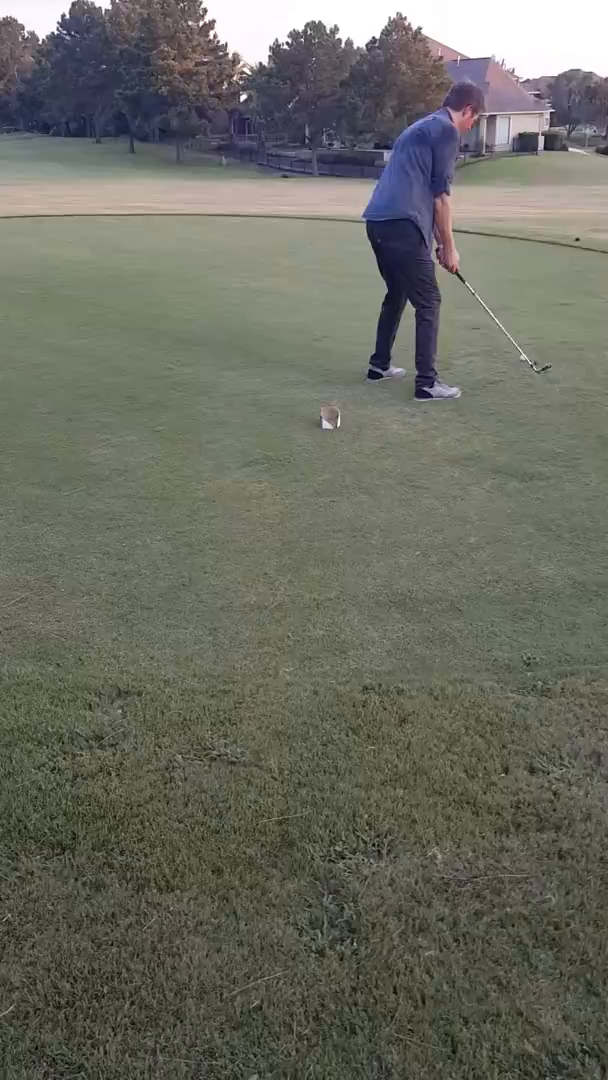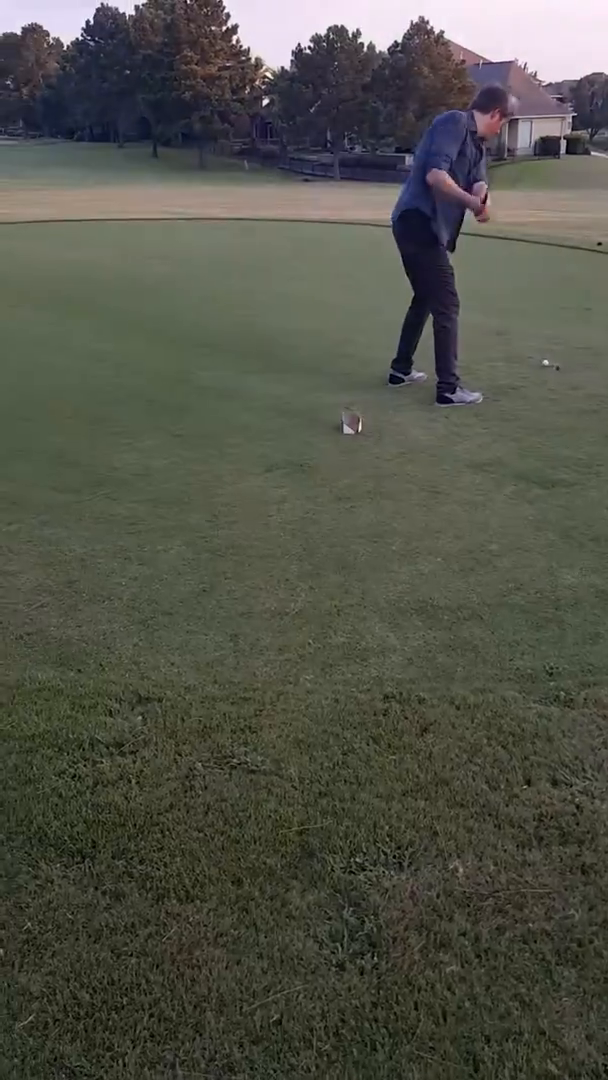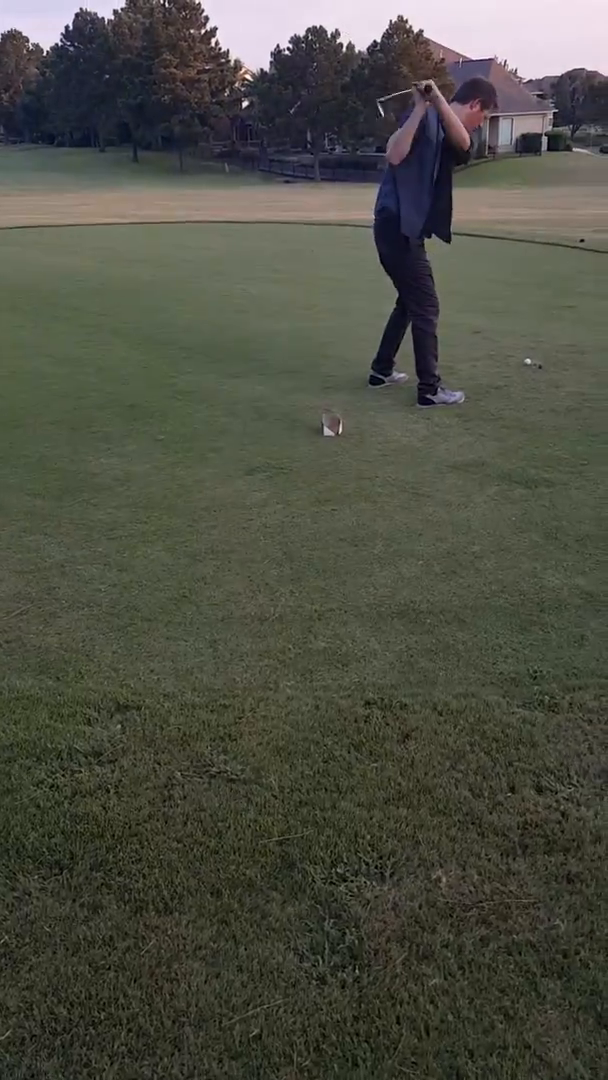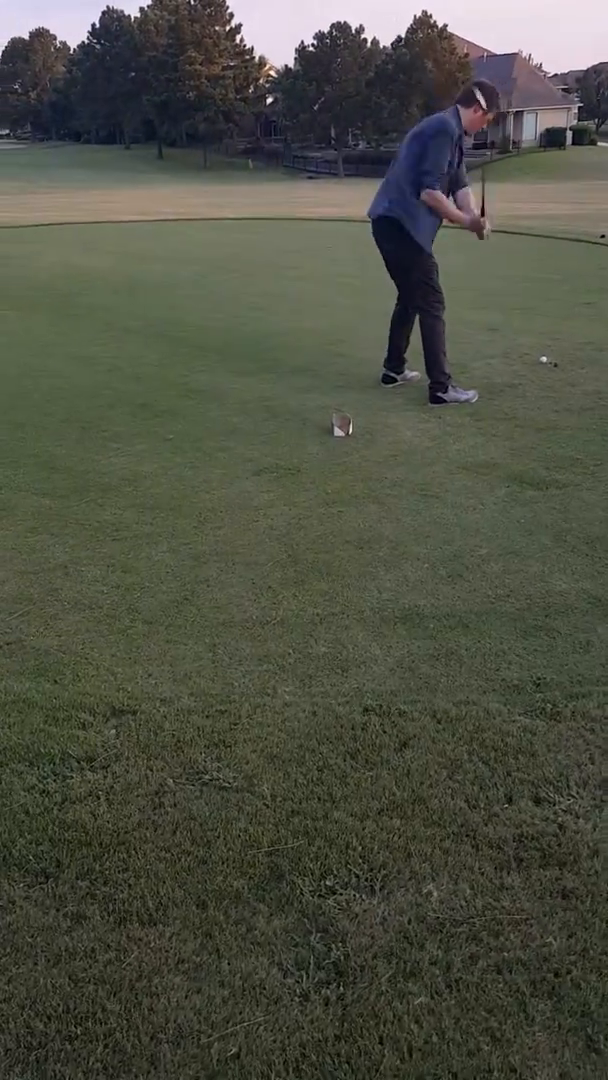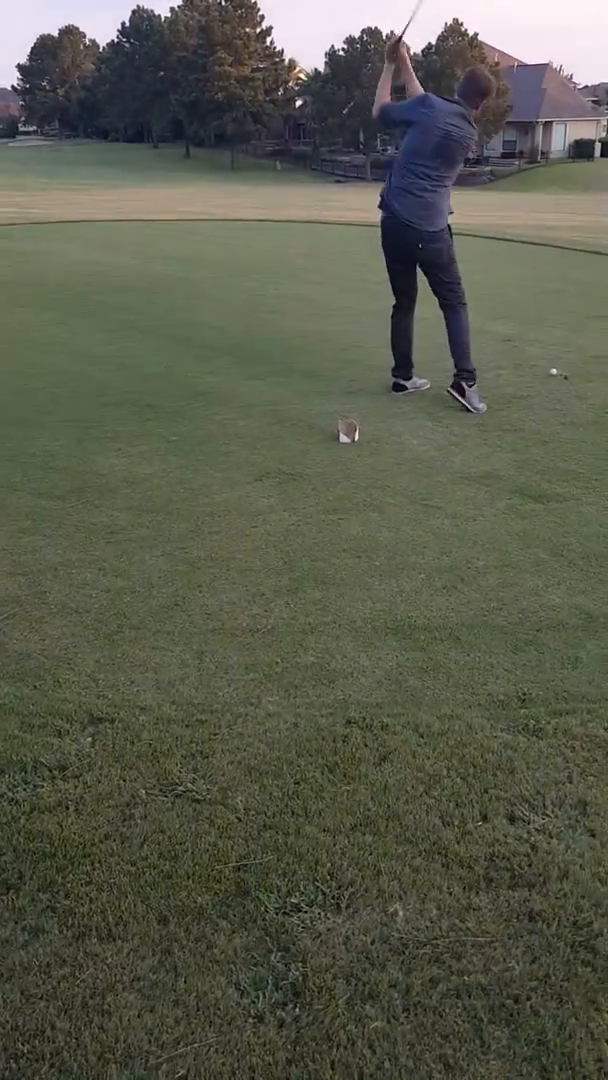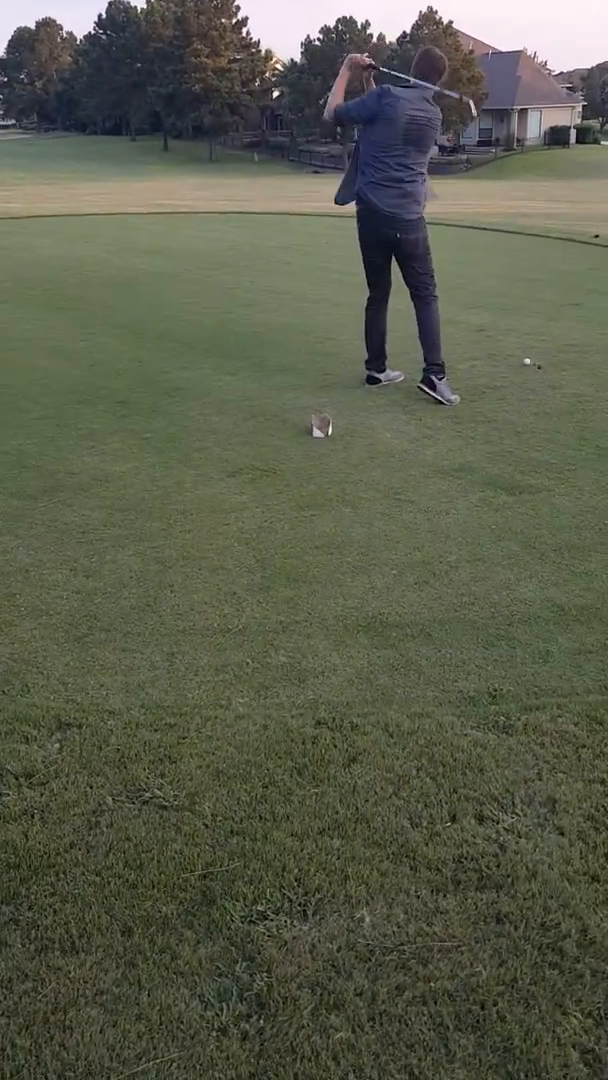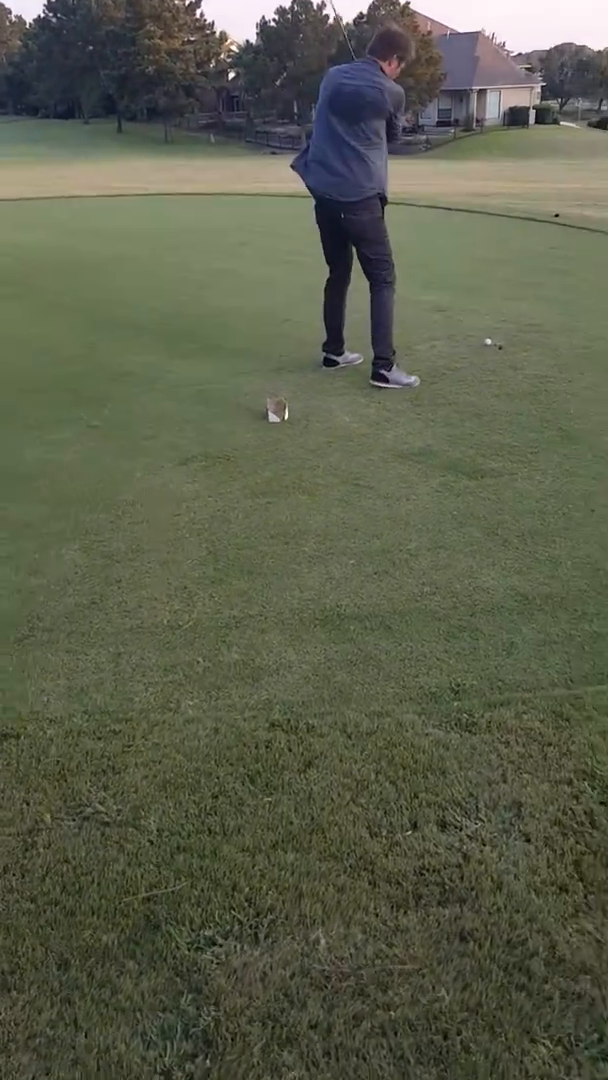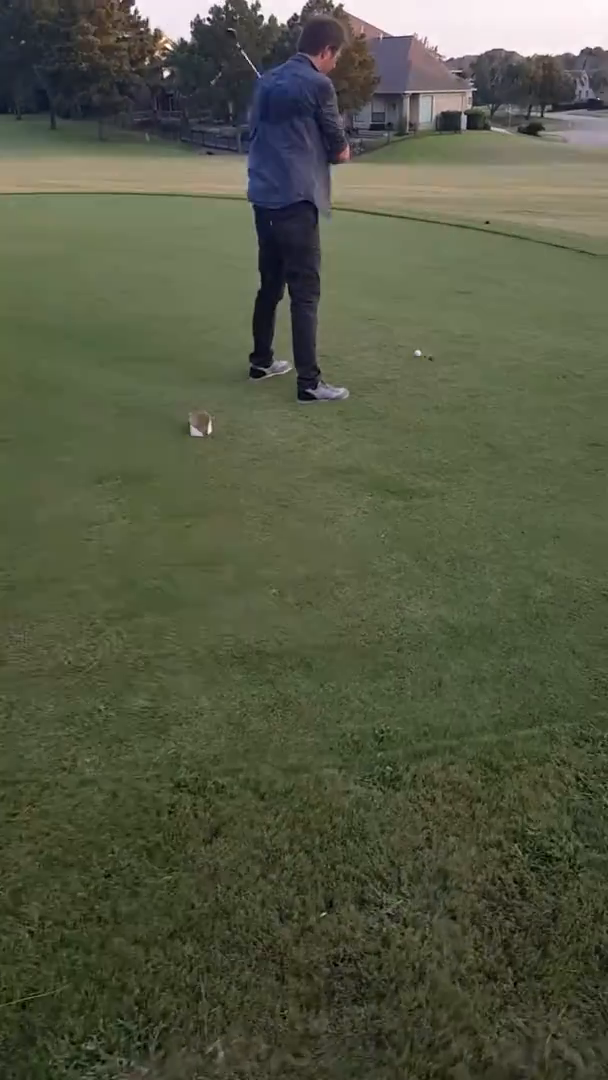
dt=0.4s
person 1, frame 1
left shoulder: (421, 128)
right shoulder: (447, 131)
right elbow: (440, 196)
left wrist: (439, 241)
right wrist: (449, 246)
left hip: (379, 221)
right hip: (401, 224)
left knee: (396, 294)
right knee: (428, 301)
left ankle: (379, 365)
right ankle: (427, 382)
person 1, frame 2
left shoulder: (478, 144)
right shoulder: (452, 122)
left elbow: (481, 182)
right elbow: (433, 173)
left wrist: (482, 202)
right wrist: (468, 199)
left hip: (422, 226)
right hip: (419, 223)
left knee: (425, 298)
right knee: (446, 305)
left ankle: (401, 369)
right ankle: (448, 387)
person 1, frame 3
left shoulder: (452, 130)
right shoulder: (424, 118)
left elbow: (463, 146)
right elbow: (394, 156)
left wrist: (438, 101)
right wrist: (421, 109)
left hip: (409, 228)
right hip: (397, 225)
left knee: (409, 301)
right knee: (425, 307)
left ankle: (381, 369)
right ankle: (430, 388)
person 1, frame 4
left shoulder: (445, 128)
right shoulder: (445, 132)
left elbow: (460, 187)
right elbow: (428, 194)
left wrist: (475, 215)
right wrist: (465, 220)
left hip: (388, 223)
right hip: (403, 227)
left knee: (409, 298)
right knee: (431, 306)
left ankle: (394, 368)
right ankle: (440, 386)
person 1, frame 5
left shoulder: (429, 106)
right shoulder: (470, 133)
left elbow: (381, 112)
left wrist: (393, 65)
right wrist: (406, 68)
left hip: (395, 223)
right hip: (432, 229)
left knee: (403, 302)
right knee: (454, 304)
left ankle: (403, 375)
right ankle: (465, 378)
person 1, frame 6
left shoulder: (386, 98)
right shoulder: (433, 115)
left elbow: (331, 114)
left wrist: (347, 69)
right wrist: (371, 83)
left hip: (372, 215)
right hip: (409, 219)
left knee: (378, 294)
right knee: (425, 295)
left ankle: (376, 368)
right ankle: (434, 373)
person 1, frame 7
left shoulder: (332, 77)
right shoulder: (391, 93)
left hip: (325, 194)
right hip: (361, 198)
left knee: (338, 274)
right knee: (382, 279)
left ankle: (334, 351)
right ankle: (384, 365)
person 1, frame 8
left shoulder: (267, 81)
right shoulder: (318, 85)
right elbow: (341, 152)
right wrist: (339, 151)
left hip: (264, 198)
right hip: (295, 202)
left knee: (270, 284)
right knee: (304, 293)
left ankle: (261, 361)
right ankle: (309, 382)
